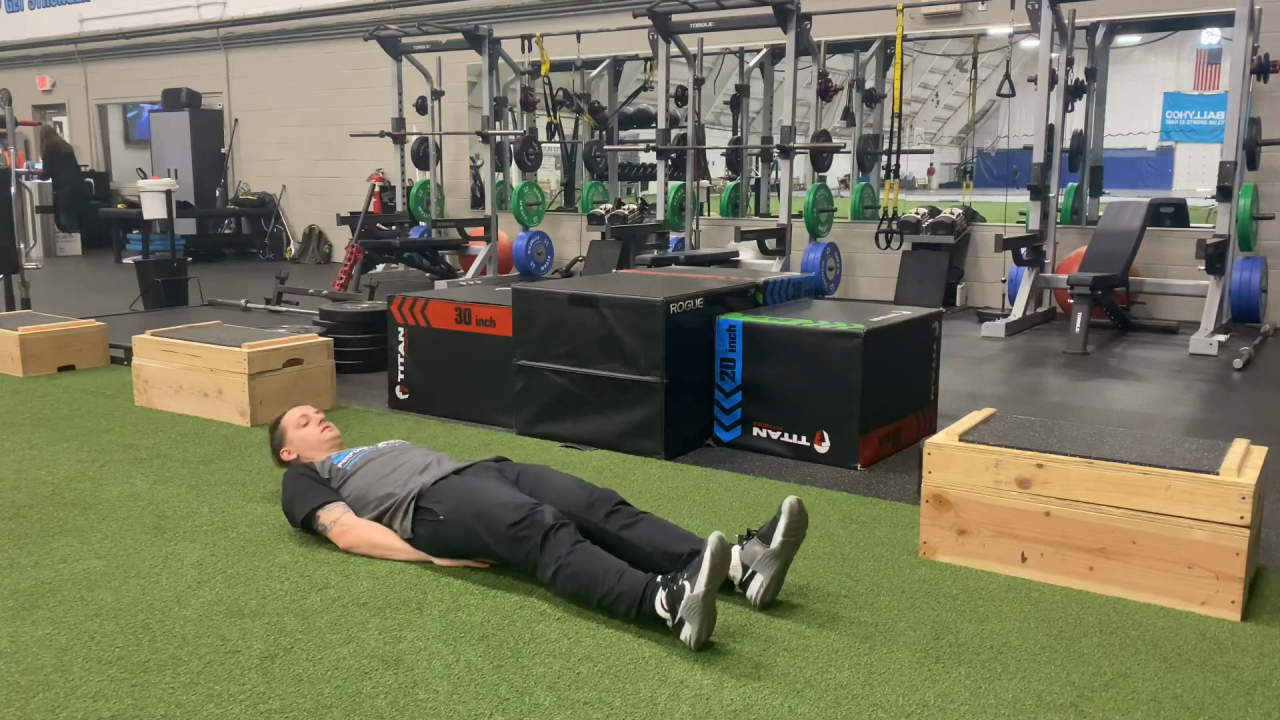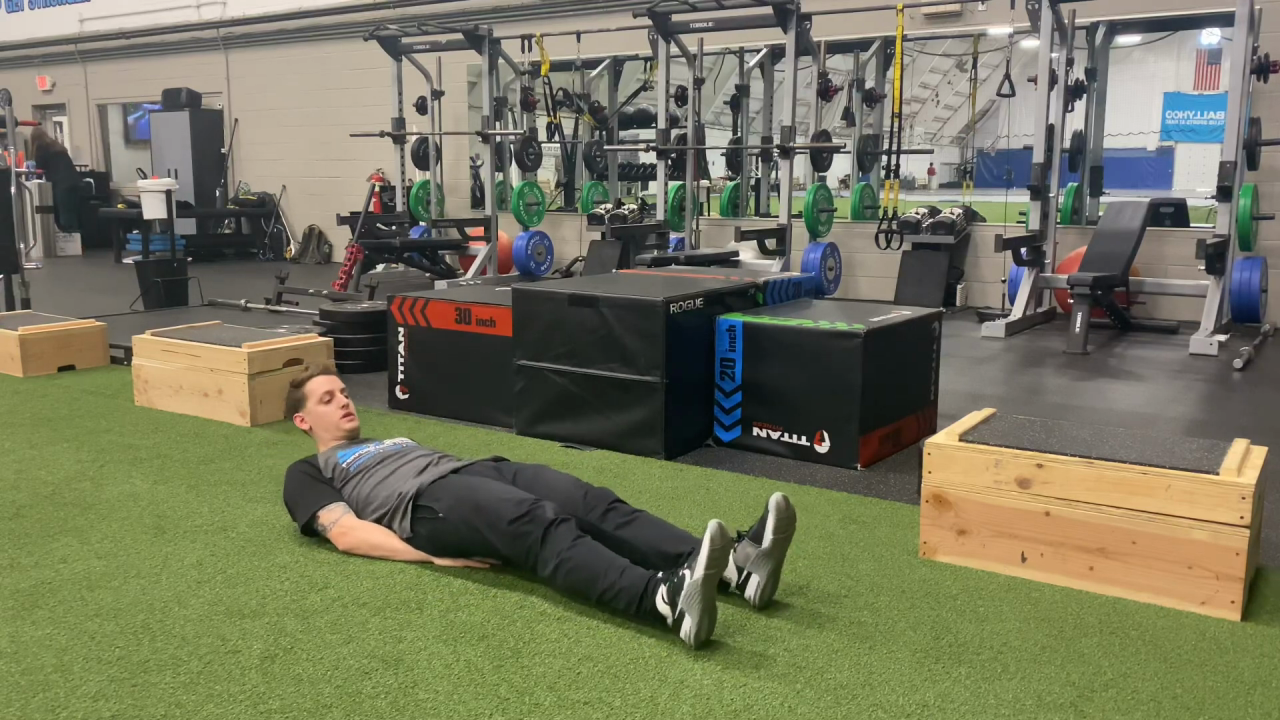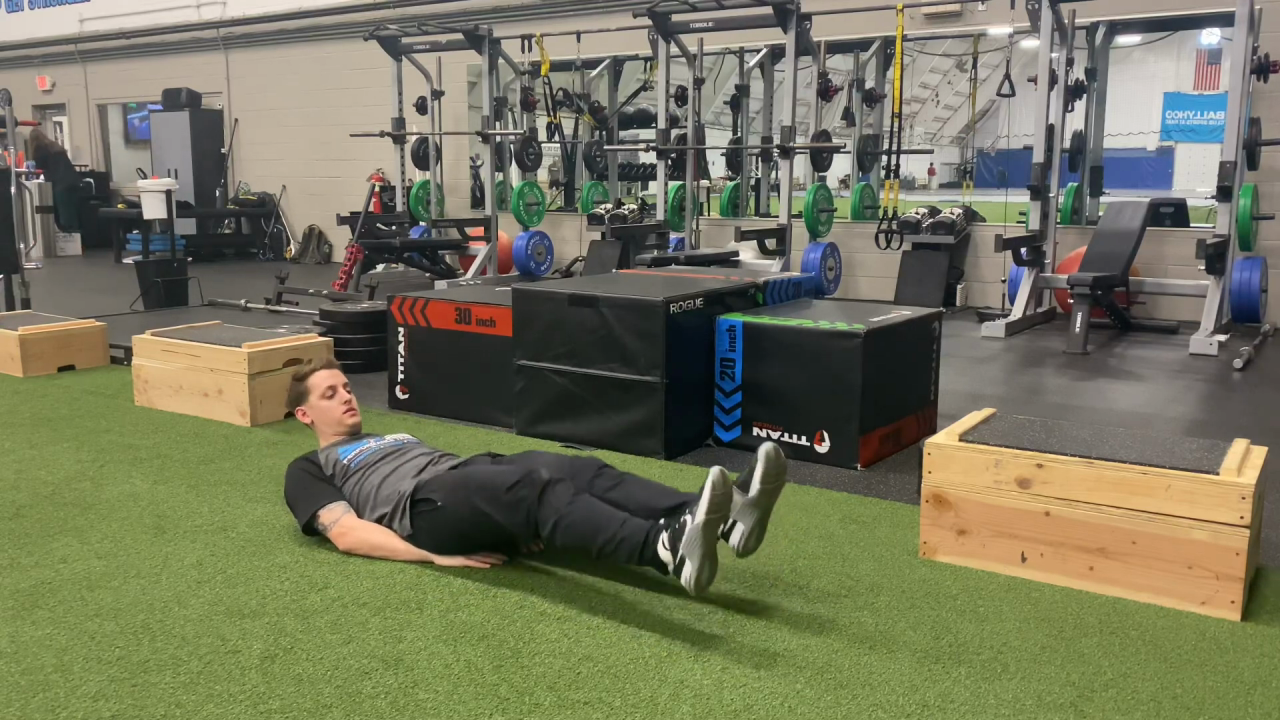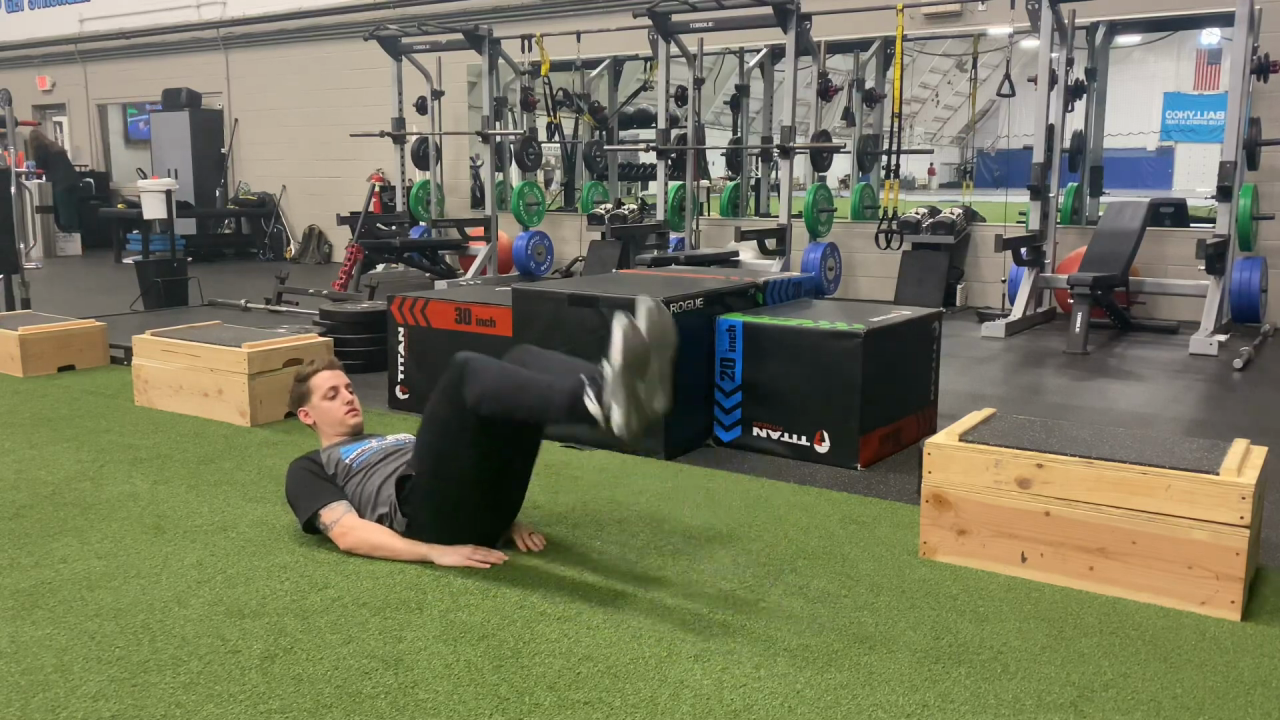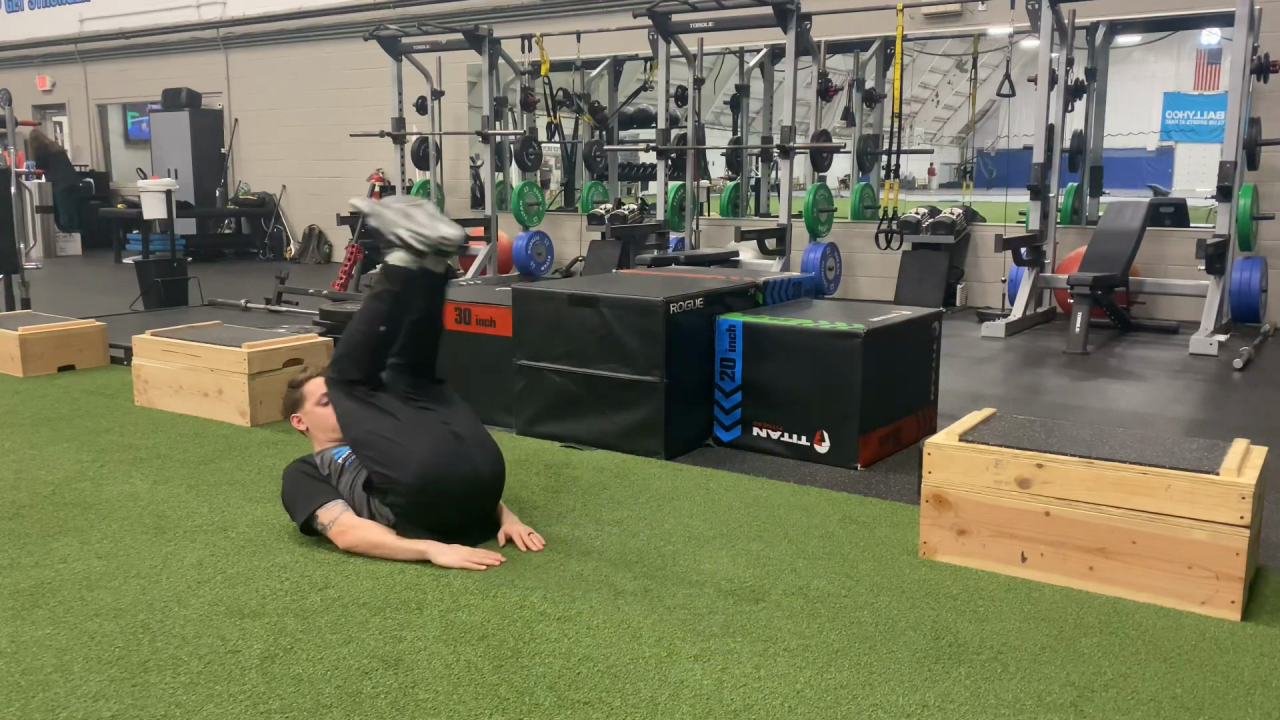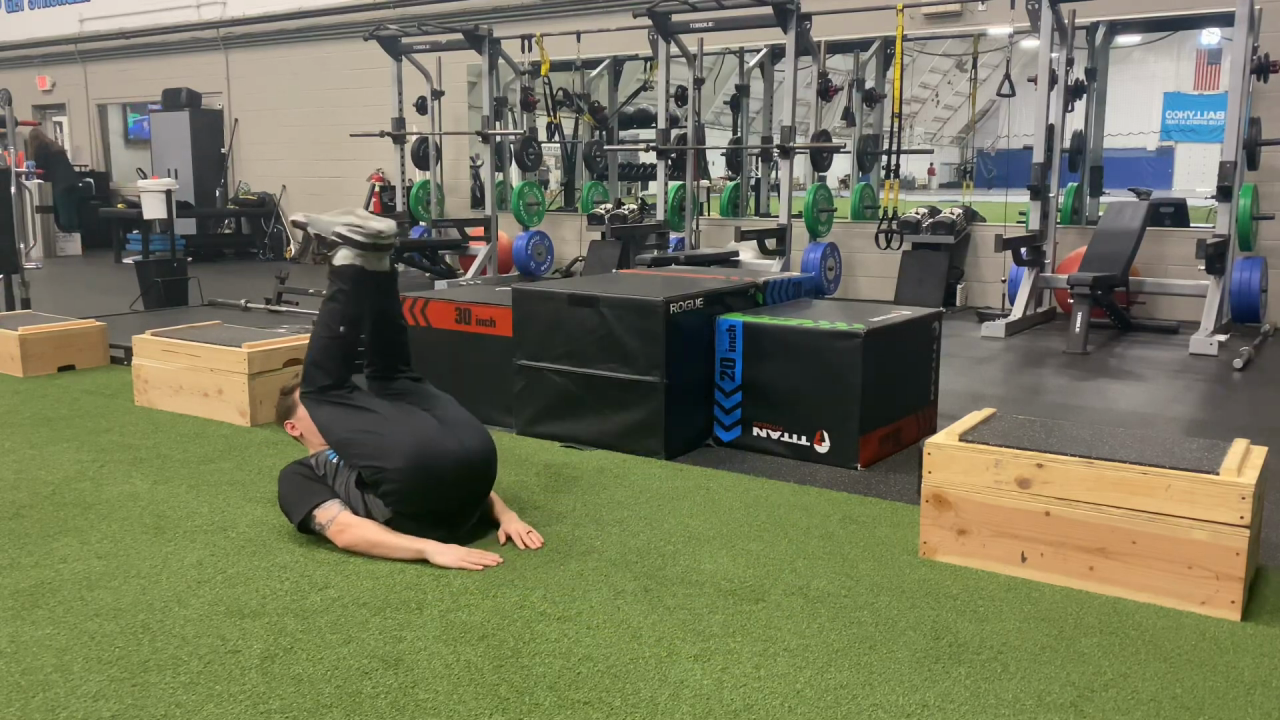
dt=0.4s
person 1, frame 1
left shoulder: (384, 446)
right shoulder: (306, 478)
right elbow: (347, 532)
right wrist: (431, 553)
right hip: (430, 503)
left knee: (599, 507)
right knee: (541, 531)
left ankle: (739, 563)
right ankle: (666, 601)
person 1, frame 2
left shoulder: (391, 443)
right shoulder: (309, 474)
right elbow: (346, 533)
right wrist: (434, 553)
right hip: (428, 507)
left knee: (593, 505)
right knee: (540, 525)
left ankle: (733, 565)
right ankle: (667, 599)
person 1, frame 3
left shoulder: (396, 438)
right shoulder: (310, 471)
right elbow: (347, 533)
left wrist: (513, 525)
right wrist: (436, 553)
right hip: (425, 511)
left knee: (583, 470)
right knee: (538, 485)
left ankle: (719, 518)
right ankle: (670, 547)
person 1, frame 4
left shoulder: (386, 434)
right shoulder: (311, 469)
right elbow: (345, 532)
left wrist: (505, 516)
right wrist: (432, 550)
left hip: (477, 502)
right hip: (430, 511)
left knee: (524, 364)
right knee: (466, 372)
left ankle: (618, 394)
right ankle: (605, 403)
person 1, frame 5
left shoulder: (368, 453)
right shoulder: (305, 472)
right elbow: (346, 533)
left wrist: (506, 516)
right wrist: (431, 550)
left hip: (477, 491)
right hip: (423, 502)
left knee: (410, 375)
right knee: (351, 379)
left ankle: (427, 260)
right ankle: (410, 257)
person 1, frame 6
right shoulder: (301, 475)
right elbow: (343, 531)
left wrist: (504, 513)
right wrist: (430, 549)
right hip: (417, 491)
left knee: (389, 378)
right knee: (321, 388)
left ankle: (370, 256)
right ankle: (353, 257)
